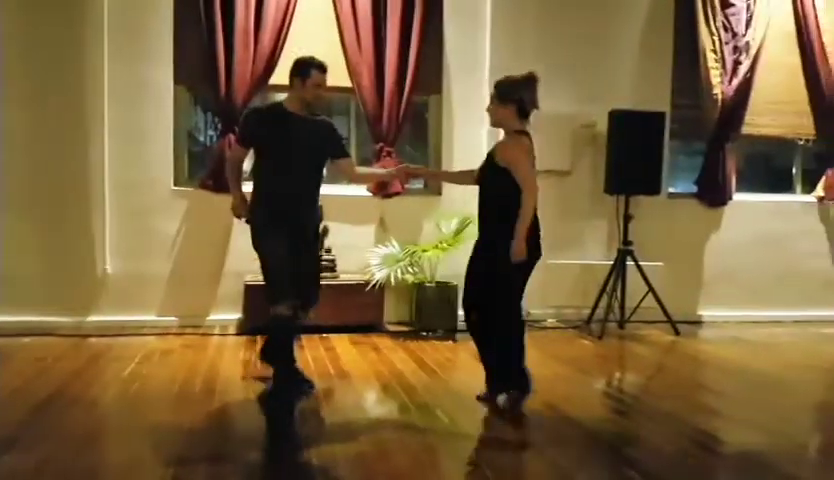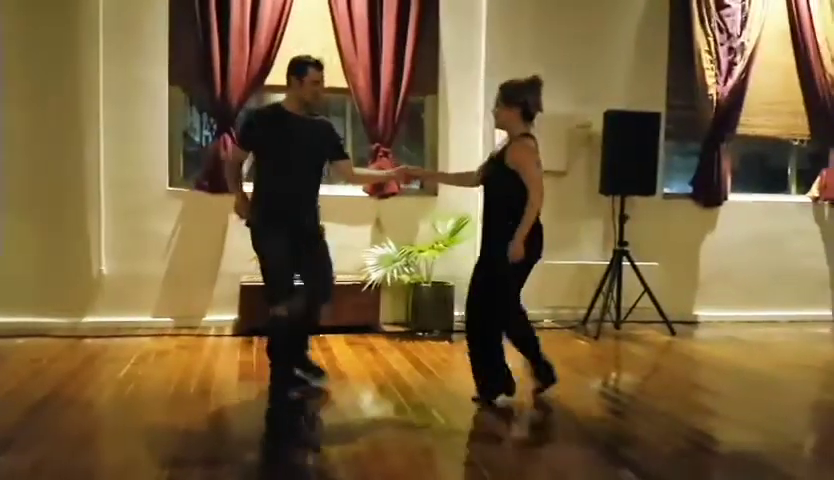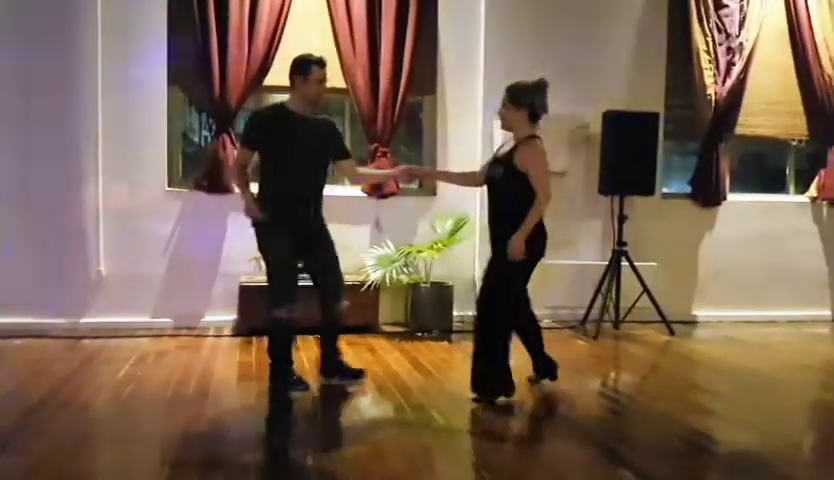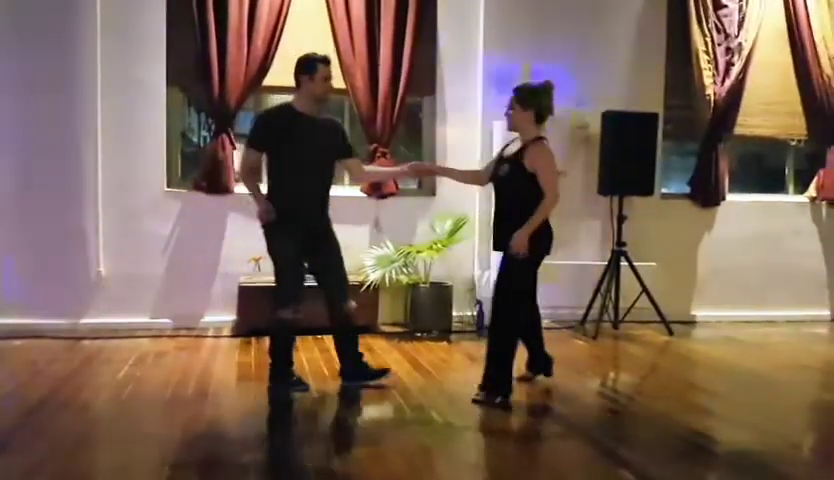
dt=0.1s
person 1, frame 1
left shoulder: (324, 130)
right shoulder: (260, 118)
left elbow: (352, 172)
right elbow: (234, 160)
left wrist: (390, 174)
right wrist: (237, 195)
left hip: (305, 224)
right hip: (269, 222)
left knee: (307, 294)
right knee: (283, 297)
left ankle: (273, 352)
right ankle: (284, 369)
person 1, frame 2
left shoulder: (323, 129)
right shoulder: (260, 120)
left elbow: (350, 174)
right elbow: (233, 164)
left wrist: (389, 175)
right wrist: (239, 196)
left hip: (307, 224)
right hip: (270, 223)
left knee: (321, 290)
right knee: (281, 297)
left ankle: (297, 353)
right ankle: (281, 369)
person 1, frame 3
left shoulder: (326, 128)
right shoulder: (264, 120)
left elbow: (353, 174)
right elbow: (240, 165)
left wrist: (392, 174)
right wrist: (248, 198)
left hip: (312, 224)
right hip: (275, 224)
left knee: (334, 292)
right knee: (283, 299)
left ankle: (331, 362)
right ankle: (281, 369)
person 1, frame 4
left shoulder: (331, 129)
right shoulder: (272, 120)
left elbow: (360, 173)
right elbow: (247, 167)
left wrist: (400, 172)
right wrist: (260, 199)
left hip: (318, 224)
right hip: (284, 225)
left knee: (339, 295)
right knee: (288, 299)
left ankle: (353, 366)
right ankle: (281, 371)
person 2, frame 1
left shoulder: (514, 143)
right shoulder: (513, 143)
left elbow: (530, 191)
right elbow: (478, 177)
left wrist: (520, 238)
right wrist: (426, 173)
left hip: (508, 243)
right hip: (497, 242)
left knee: (479, 308)
right knee: (501, 310)
left ankle: (507, 384)
right ankle: (508, 384)
person 2, frame 2
left shoulder: (522, 147)
right shoulder: (507, 147)
left elbow: (536, 194)
right elbow: (475, 179)
left wrist: (520, 238)
right wrist: (429, 175)
left hip: (515, 243)
right hip: (499, 242)
left knee: (484, 309)
right knee: (505, 308)
left ankle: (493, 383)
right ankle: (540, 370)
person 2, frame 3
left shoulder: (530, 148)
right shoulder: (509, 148)
left elbow: (543, 195)
right elbow: (478, 178)
left wrist: (521, 236)
right wrist: (430, 174)
left hip: (520, 241)
right hip: (506, 240)
left knee: (492, 307)
right knee: (513, 305)
left ankle: (493, 384)
right ankle: (542, 364)
person 2, frame 4
left shoulder: (538, 150)
right shoulder: (511, 148)
left elbow: (551, 196)
right elbow: (481, 177)
left wrist: (526, 232)
right wrist: (439, 170)
left hip: (529, 240)
right hip: (513, 239)
left knee: (505, 306)
right knee: (521, 302)
left ankle: (495, 387)
right ankle: (540, 361)
